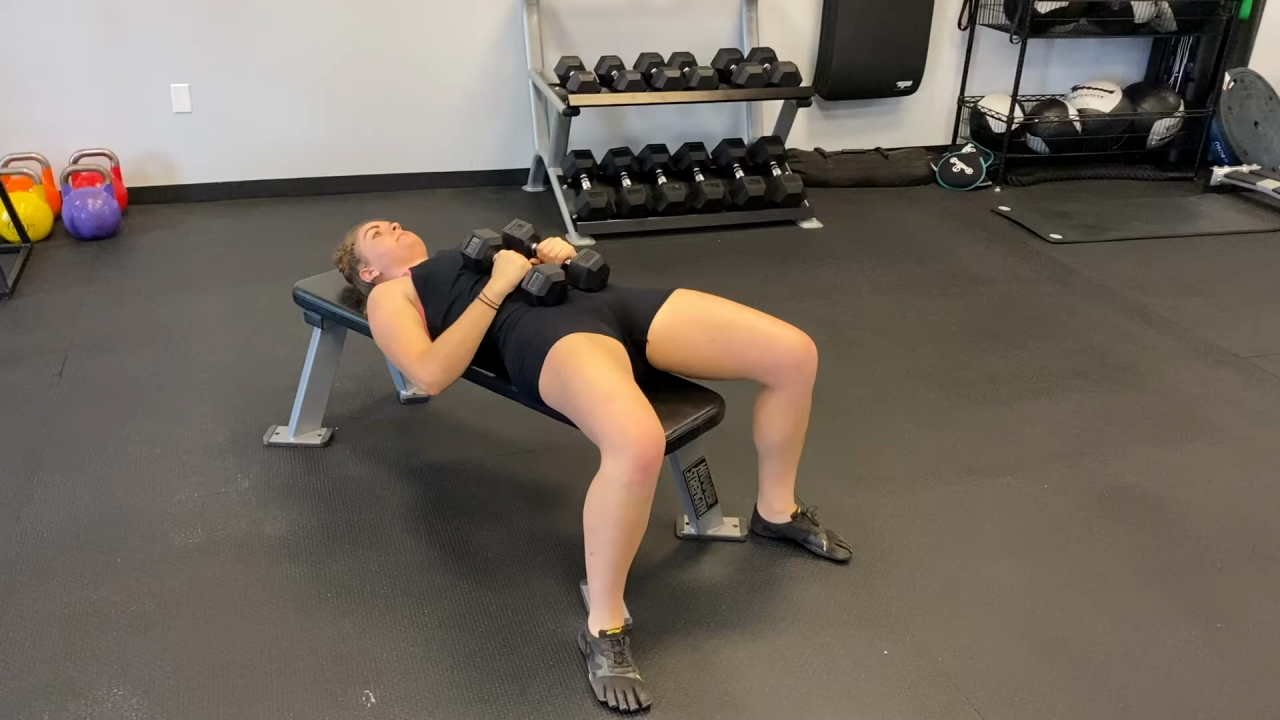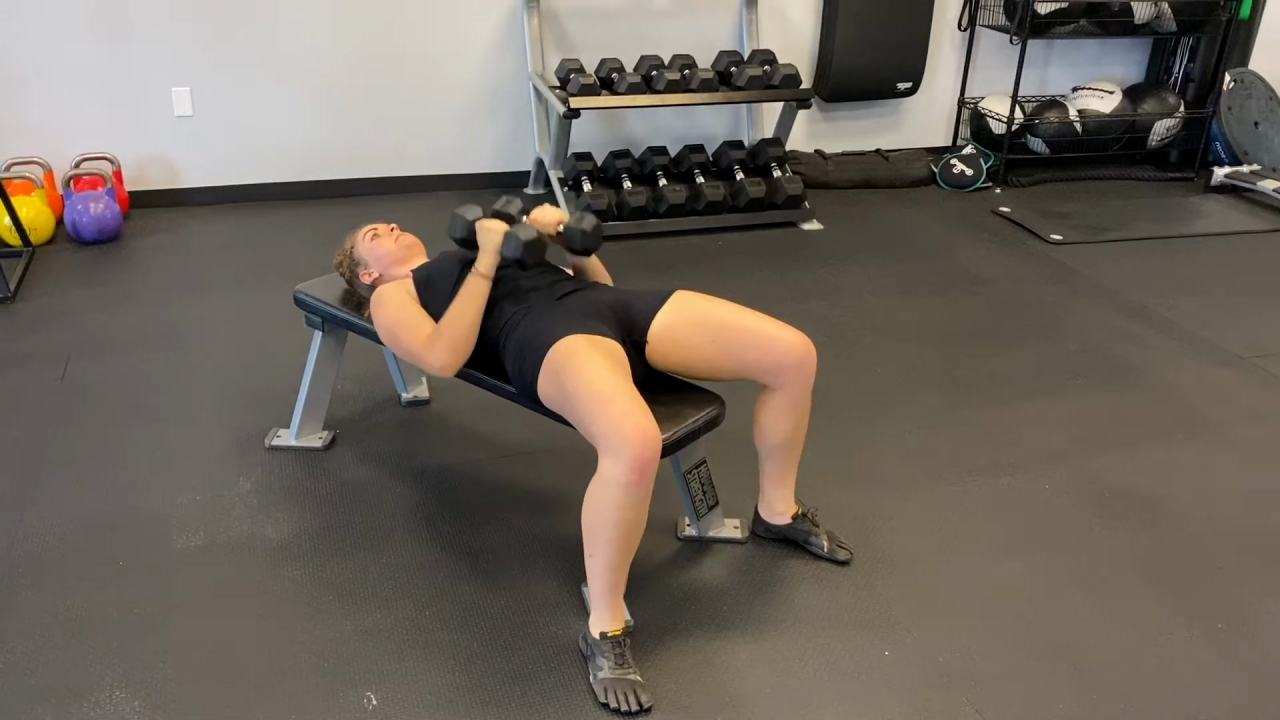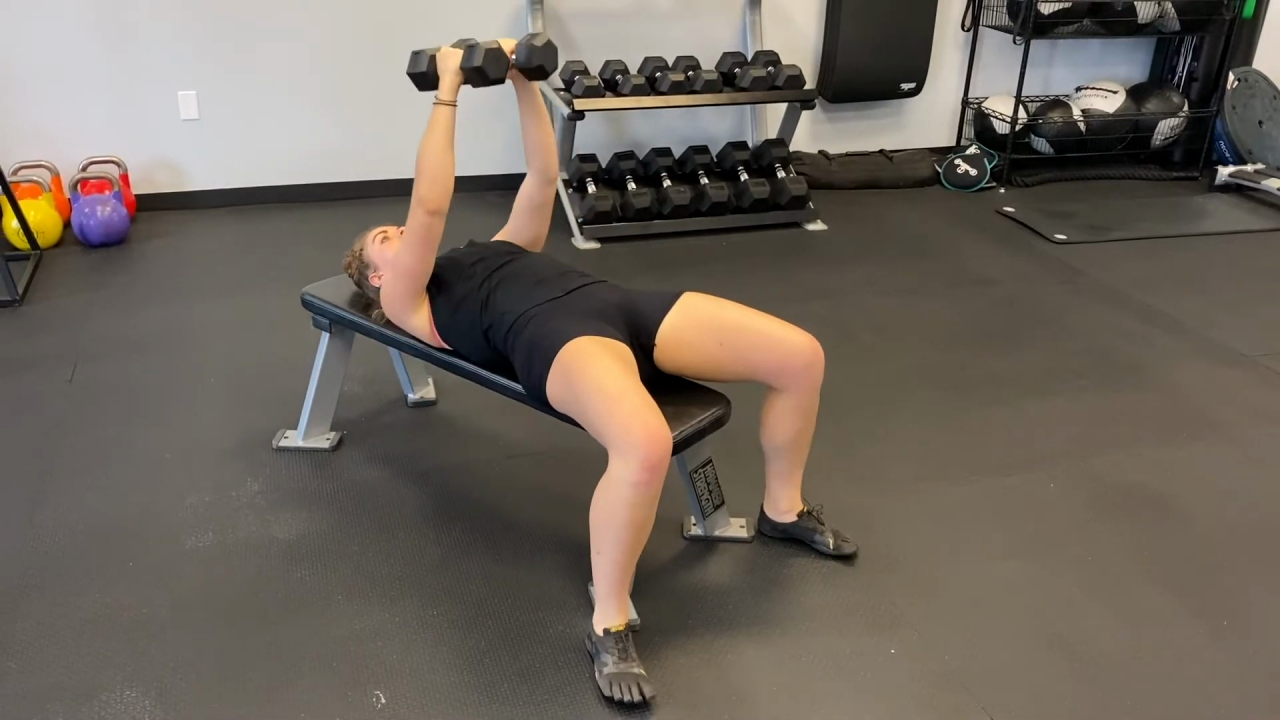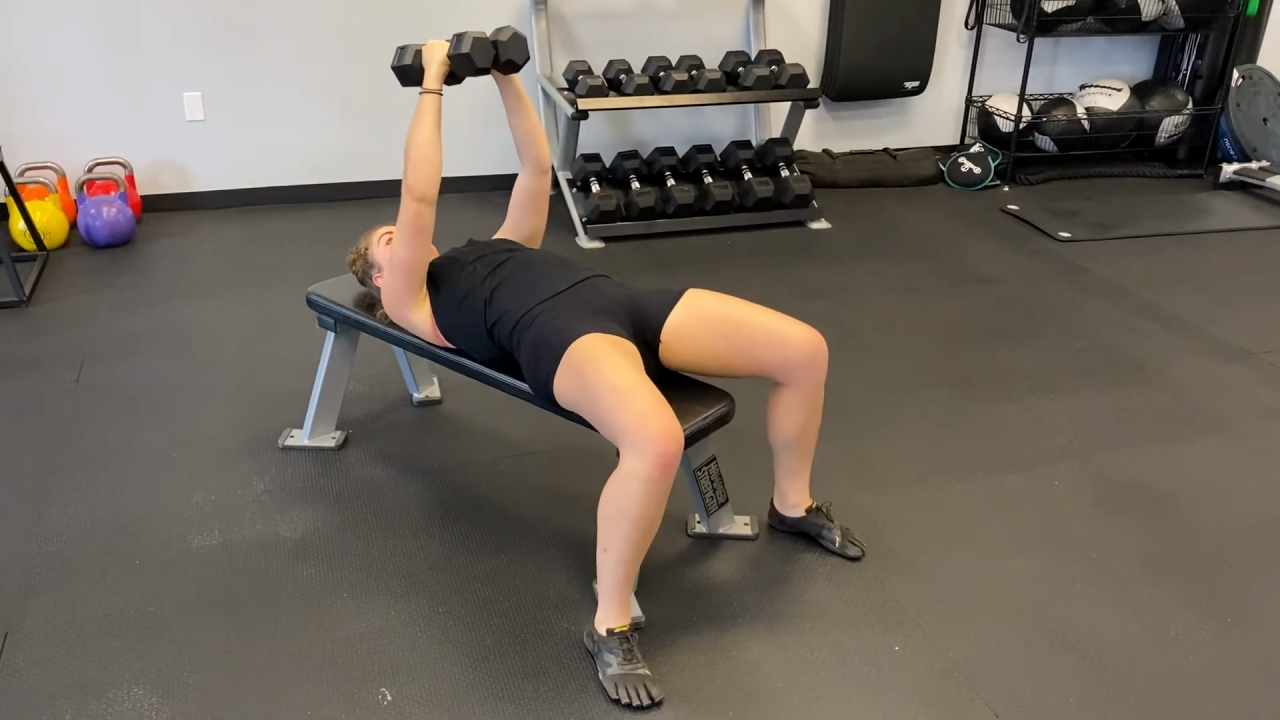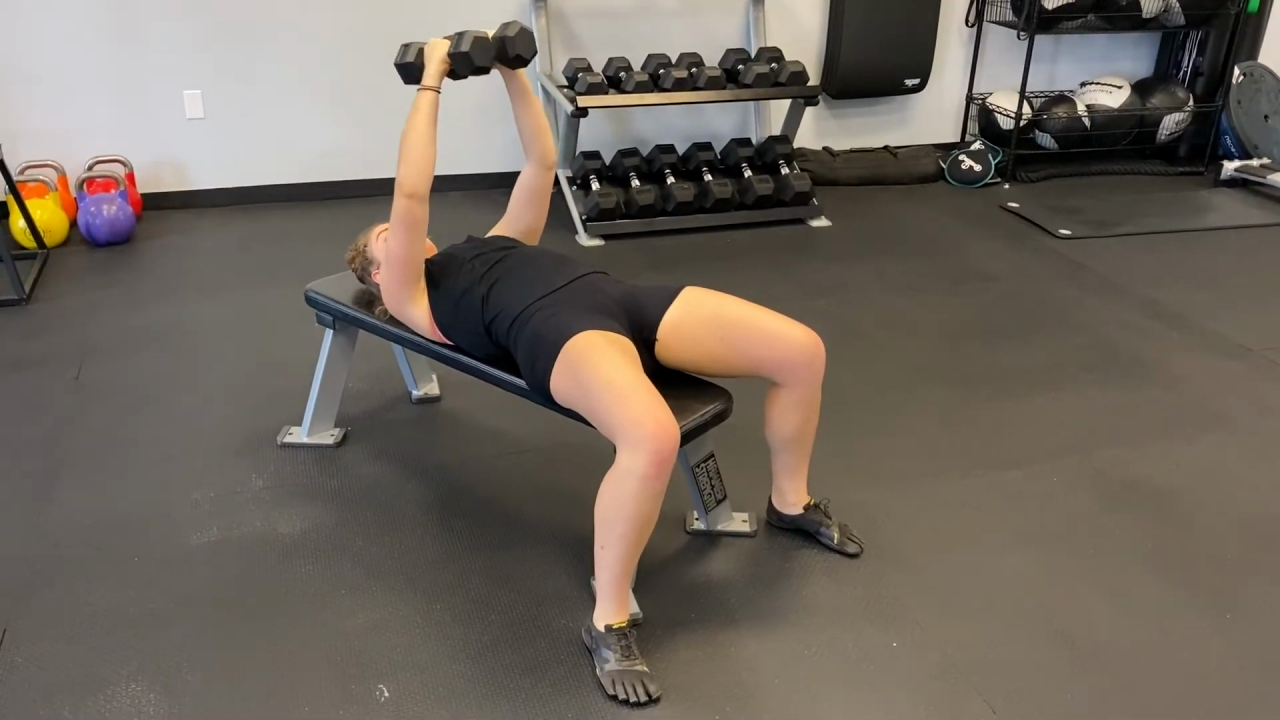
dt=1s
person 1, frame 1
right shoulder: (390, 294)
right elbow: (431, 373)
left wrist: (568, 254)
right wrist: (496, 288)
right hip: (543, 328)
left knee: (794, 354)
right knee: (637, 443)
left ankle: (777, 510)
right ankle: (604, 629)
person 1, frame 2
left shoulder: (489, 249)
right shoulder: (393, 295)
left elbow: (597, 281)
right elbow: (444, 358)
right wrist: (486, 262)
left hip: (611, 303)
right hip: (544, 328)
left knee: (793, 354)
right knee: (634, 445)
left ankle: (778, 511)
right ankle: (604, 629)
person 1, frame 3
left shoulder: (497, 251)
right shoulder: (407, 300)
left elbow: (543, 176)
right elbow: (430, 203)
left wrist: (523, 83)
right wrist: (447, 92)
left hip: (618, 304)
right hip: (553, 334)
left knee: (801, 357)
right knee: (645, 447)
left ankle: (783, 509)
right ankle: (609, 627)
person 1, frame 4
left shoulder: (497, 248)
right shoulder: (408, 299)
left elbow: (537, 168)
right elbow: (419, 194)
left wrist: (505, 77)
right wrist: (432, 84)
left hip: (620, 301)
right hip: (554, 330)
left knee: (805, 351)
right knee: (656, 442)
left ankle: (793, 505)
right ankle: (610, 627)
person 1, frame 5
left shoulder: (493, 244)
right shoulder: (408, 294)
left elbow: (541, 163)
right elbow: (411, 191)
left wrist: (510, 73)
right wrist: (431, 82)
left hip: (619, 299)
right hip: (553, 328)
left knee: (802, 350)
right knee: (652, 439)
left ankle: (791, 503)
right ankle: (608, 624)
